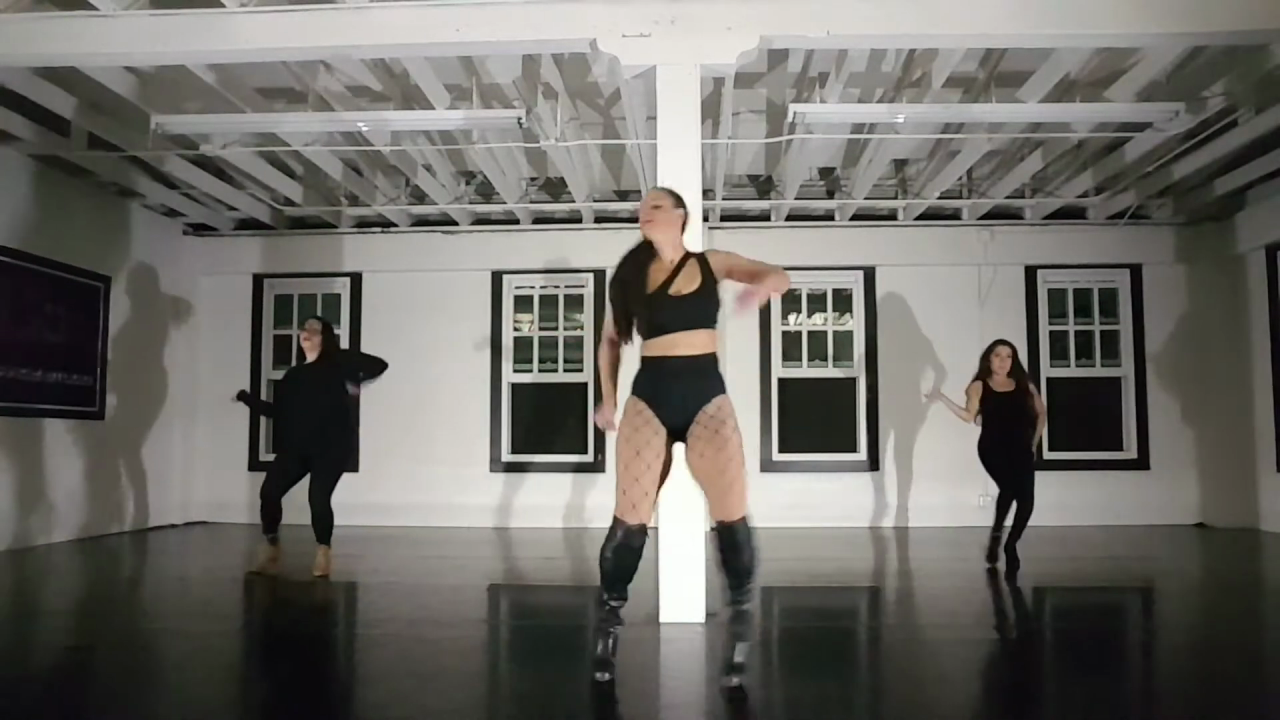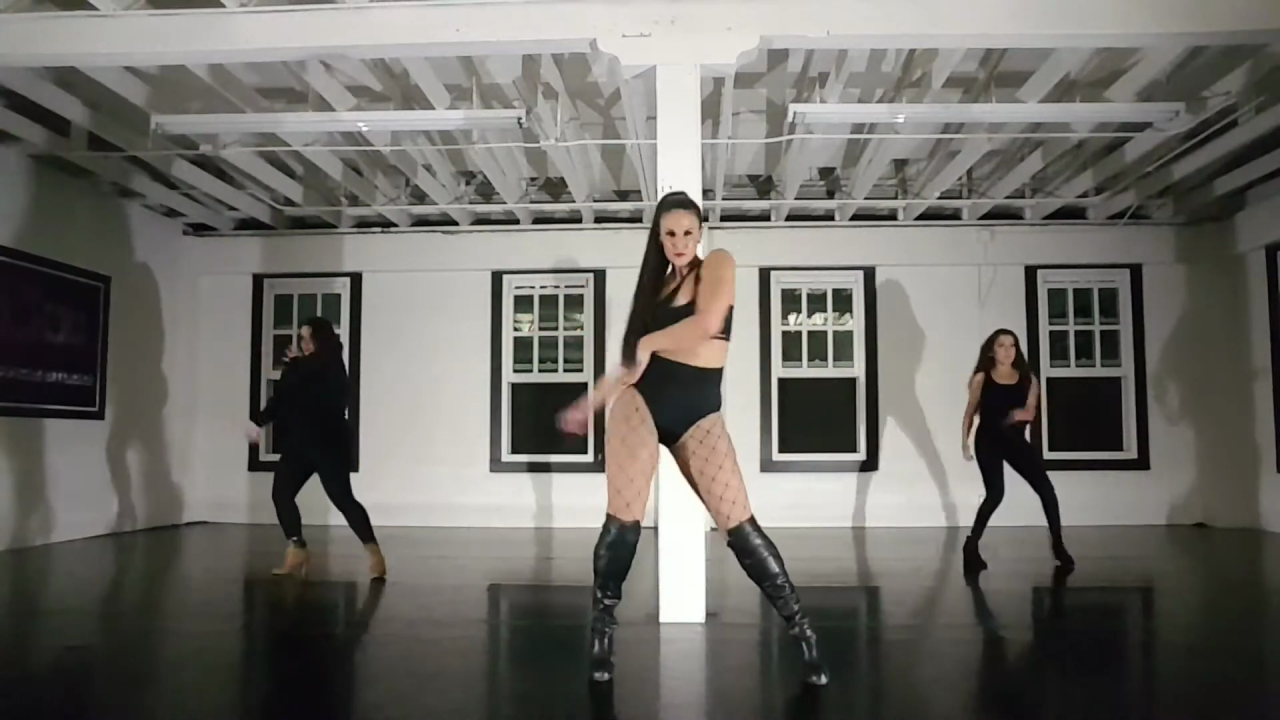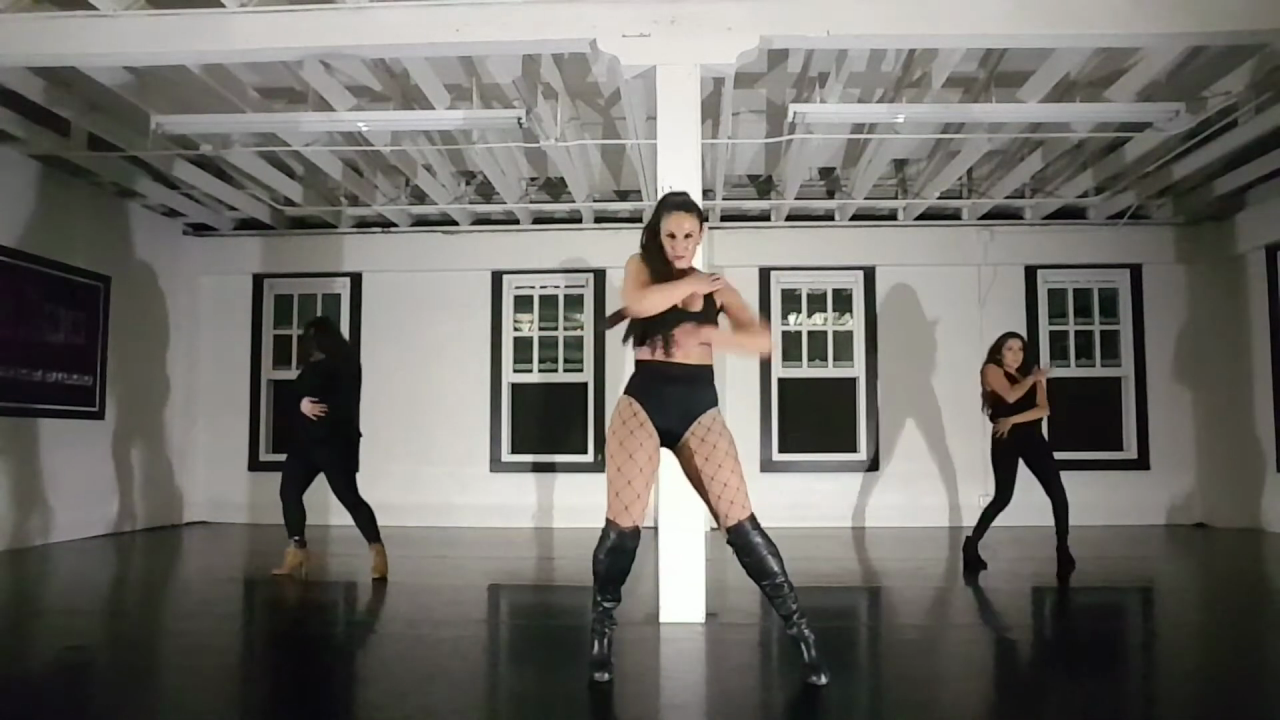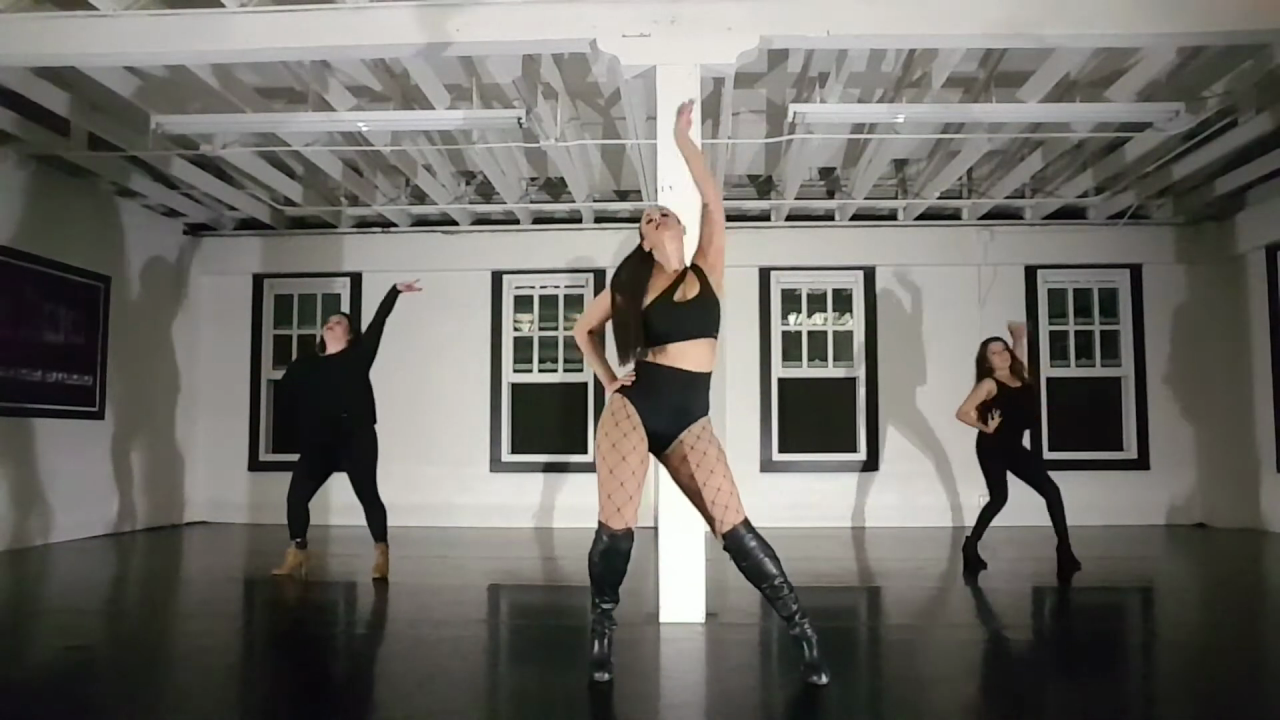
dt=0.5s
person 1, frame 1
left shoulder: (711, 264)
right shoulder: (631, 274)
left elbow: (779, 278)
right elbow: (614, 338)
left wrist: (761, 284)
right wrist: (606, 397)
left hip: (705, 397)
right hip: (649, 398)
left knee: (731, 516)
right knee: (630, 521)
left ankle: (738, 629)
right ankle: (606, 626)
person 1, frame 2
left shoulder: (719, 264)
right shoulder: (656, 283)
left elbow: (706, 324)
left wrist: (648, 344)
right wrist: (592, 399)
left hip: (699, 410)
right hip: (642, 401)
left knee: (739, 523)
right knee: (623, 519)
left ankle: (800, 630)
right ankle: (601, 630)
person 1, frame 3
left shoulder: (715, 286)
right shoulder: (639, 267)
left elbow: (763, 341)
right elbow: (636, 302)
left wrist: (708, 334)
right wrist: (689, 291)
left hip: (700, 407)
right hip: (643, 402)
left knee: (741, 523)
right knee: (624, 523)
left ankle: (802, 631)
right ankle: (601, 631)
person 1, frame 4
left shoulder: (707, 267)
right shoulder: (629, 284)
left elbow: (713, 202)
right elbow: (584, 329)
left wrist: (683, 139)
right wrist: (607, 379)
left hip: (690, 418)
right hip: (633, 407)
left knee: (733, 526)
right knee: (616, 526)
left ankle: (803, 630)
right ankle: (601, 632)
person 2, frame 1
left shoulder: (337, 363)
right shoulder: (293, 375)
left elbow: (378, 366)
right elbow: (278, 411)
left wrist: (356, 383)
right wrist: (245, 397)
left hip: (331, 444)
right hip: (296, 445)
left knee: (318, 498)
right knee: (270, 491)
left ankle: (323, 554)
right ankle: (270, 548)
person 2, frame 2
left shoulder: (329, 364)
right shoulder: (304, 366)
right elbow: (285, 395)
left hip: (328, 442)
right hip: (299, 443)
left knee: (342, 498)
right knee: (281, 494)
left ankle: (373, 552)
right ankle: (297, 552)
person 2, frame 3
left shoulder: (343, 363)
right shoulder: (316, 367)
right elbow: (302, 390)
right wrist: (301, 402)
left hip: (336, 440)
right hip: (307, 440)
left knee: (348, 496)
right knee: (289, 491)
left ankle: (378, 552)
right ankle: (297, 553)
person 2, frame 4
left shoulder: (358, 355)
right shoulder: (306, 364)
left elbow: (378, 322)
right elbow: (285, 392)
left wrist: (396, 290)
right wrist: (304, 418)
left hip: (356, 439)
right hip: (318, 442)
left knee: (367, 494)
right knee: (297, 495)
left ankle: (381, 554)
right ankle: (297, 555)
person 3, frame 1
left shoulder: (1025, 386)
right shoulder: (979, 386)
left elbow: (1041, 412)
right elbow: (970, 418)
left wrist: (1034, 439)
right wrist: (945, 400)
left hip: (1020, 448)
right hip: (991, 447)
left knee: (1026, 500)
right knee: (1009, 489)
left ankle: (1011, 545)
right ankle: (996, 536)
person 3, frame 2
left shoulder: (1027, 379)
right shoulder: (981, 378)
left elbow: (1031, 412)
right elbow: (970, 411)
left wrist: (1022, 414)
right wrist: (965, 440)
left hip: (1016, 441)
right hip: (988, 442)
left knee: (1046, 490)
right knee: (996, 494)
left ankle: (1057, 546)
right ankle: (972, 547)
person 3, frame 3
left shoulder: (1032, 377)
right shoulder: (991, 371)
left elbow: (1044, 409)
right elbow: (1011, 396)
left wrist: (1014, 419)
right wrist: (1031, 379)
left hip: (1033, 440)
right hip: (1005, 441)
left knee: (1057, 493)
right knee: (1002, 497)
left ankle: (1063, 549)
right ankle: (971, 545)
person 3, frame 4
left shoulder: (1019, 374)
right shoulder: (988, 383)
left elbow: (1020, 344)
right elbow: (962, 413)
left wrist: (1018, 336)
right wrist: (986, 428)
left hip: (1014, 447)
right hip: (992, 448)
left knee: (1051, 490)
right knee: (999, 498)
left ankle: (1064, 548)
right ankle: (971, 546)
